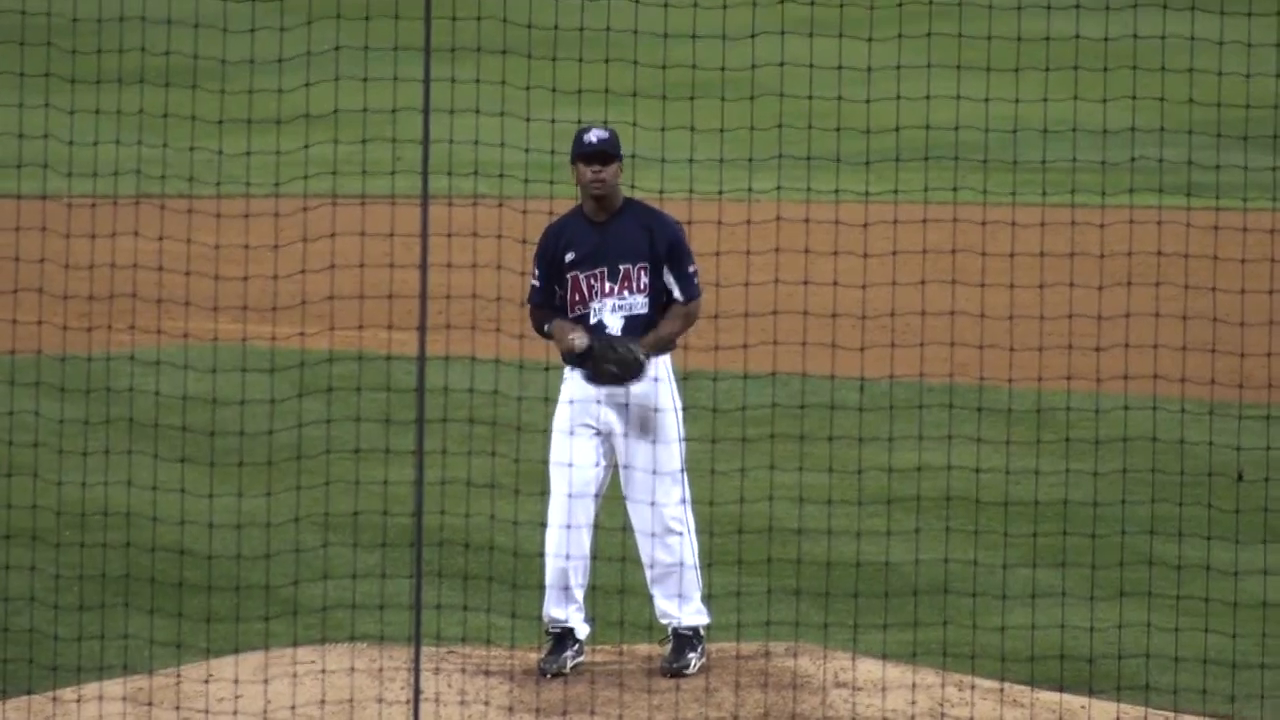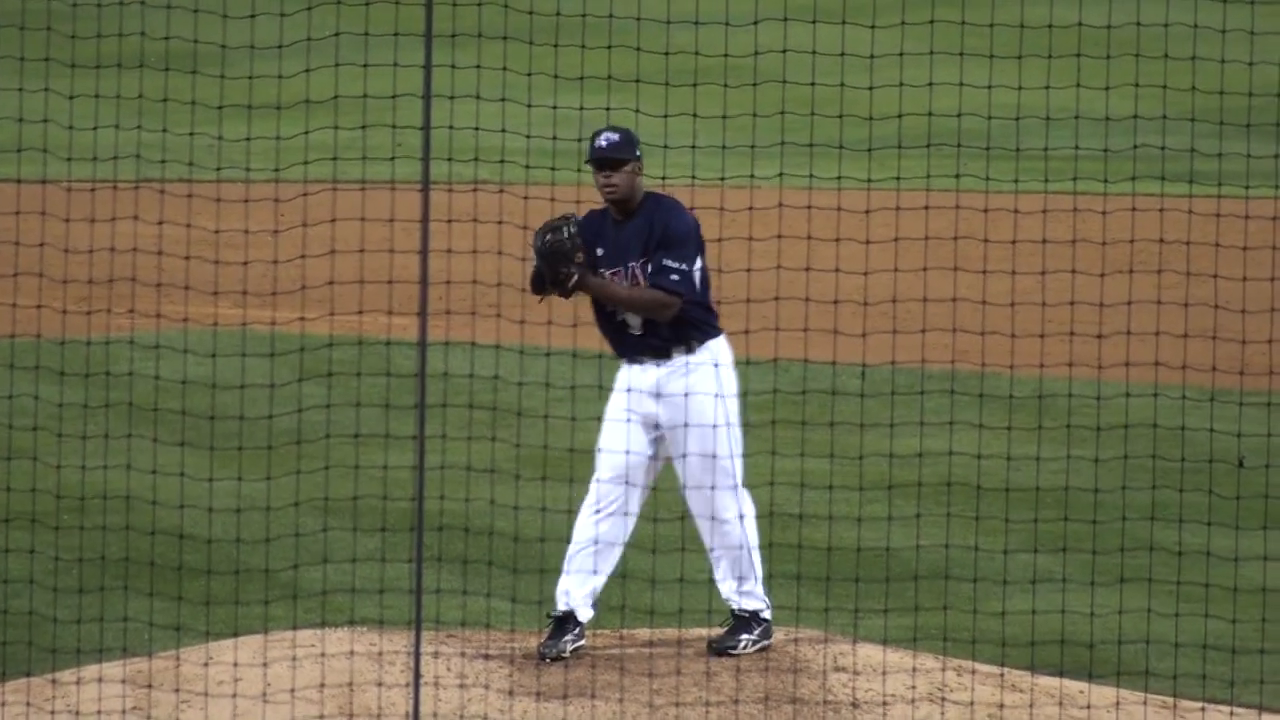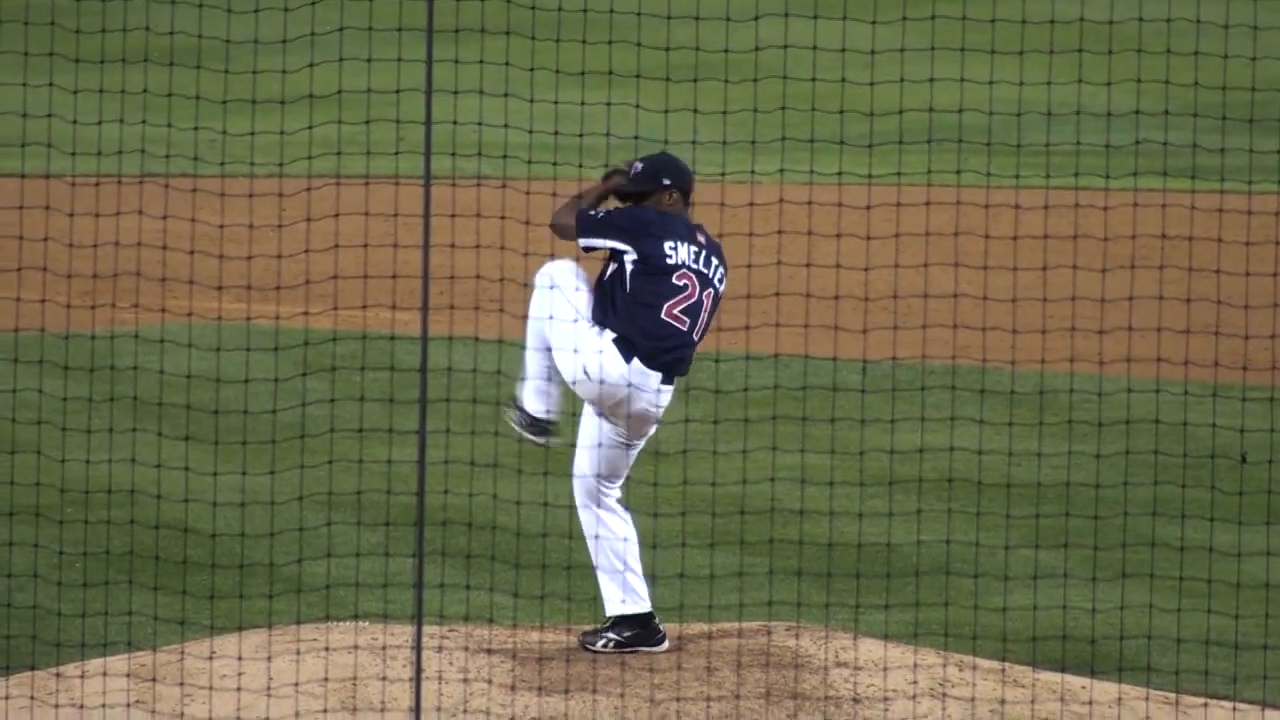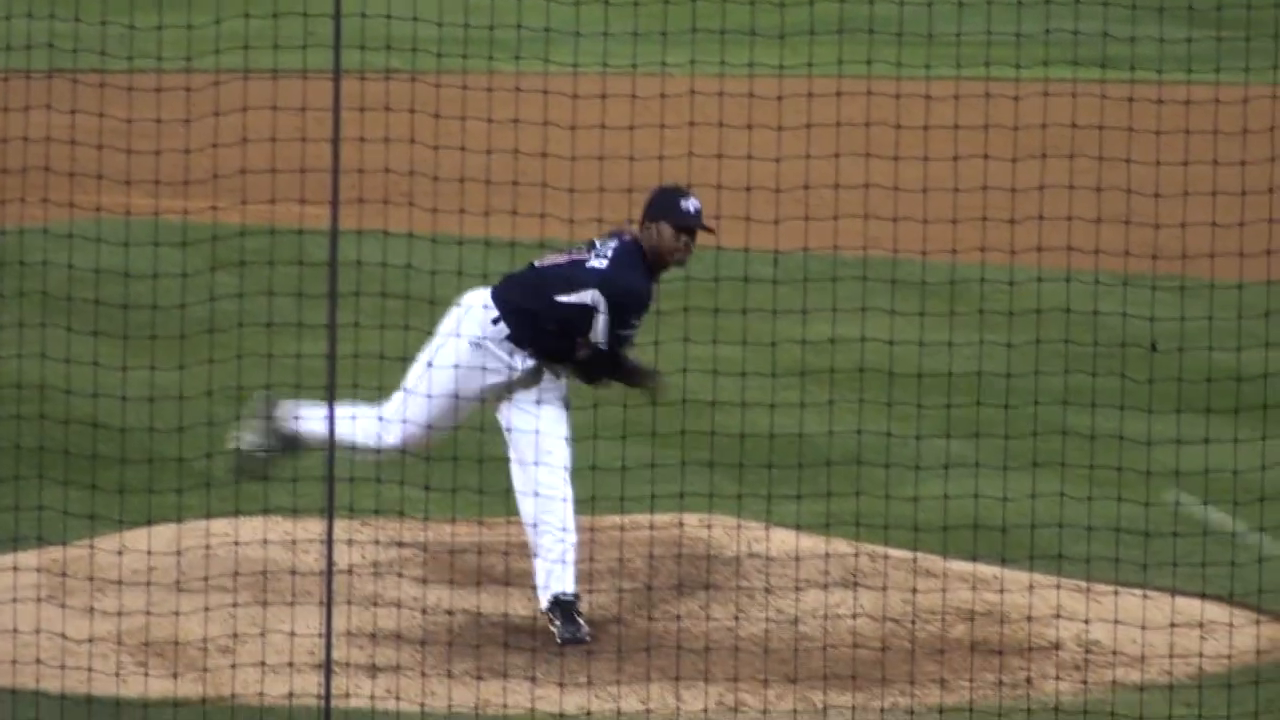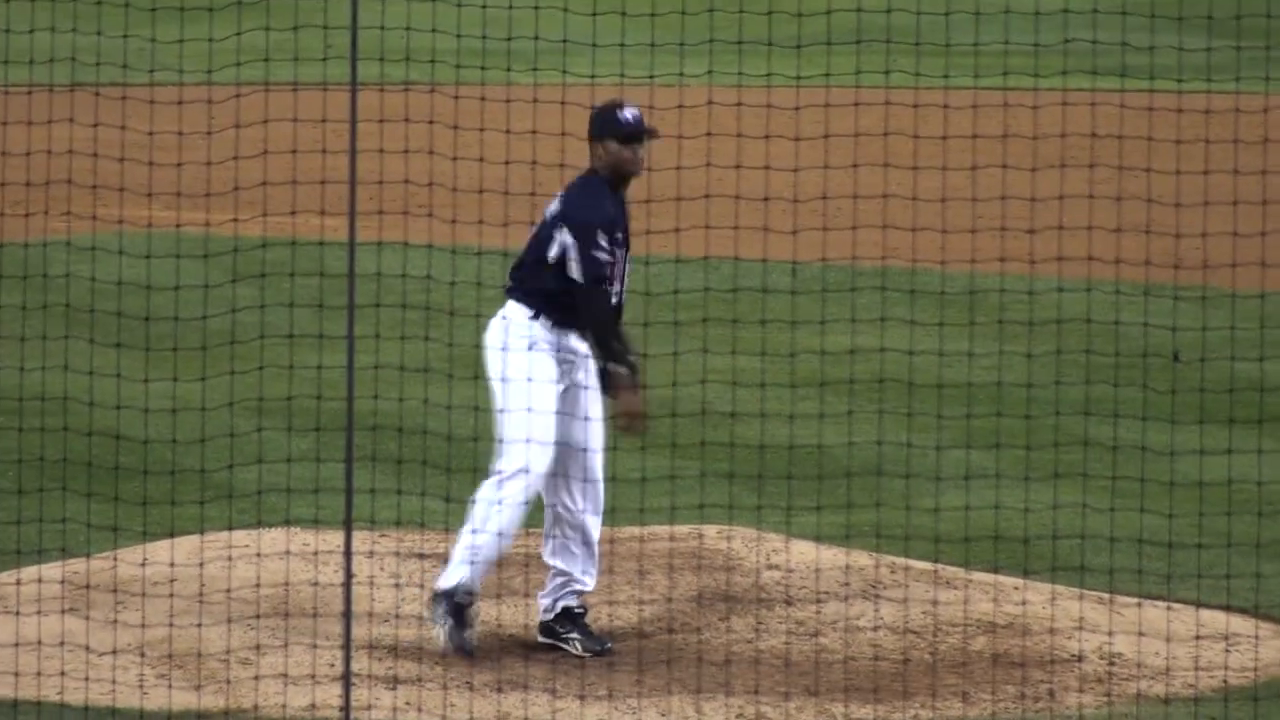
dt=1s
person 1, frame 1
left shoulder: (659, 228)
right shoulder: (556, 237)
left elbow: (688, 305)
right elbow: (539, 312)
left wrist: (642, 345)
right wrist: (559, 330)
left hip: (646, 383)
right hip: (580, 386)
left knee: (663, 509)
right knee: (567, 511)
left ankle: (687, 629)
right ankle: (566, 631)
person 1, frame 2
left shoulder: (673, 220)
right shoulder: (593, 227)
left elbow: (665, 304)
right elbow: (543, 285)
left wrist: (589, 283)
left hip: (698, 366)
right hip: (636, 373)
left knee: (718, 494)
right knee: (610, 489)
left ankle: (753, 614)
right ankle: (571, 615)
person 1, frame 3
left shoulder: (646, 224)
right shoulder: (715, 259)
left elbow: (562, 221)
left wrist: (602, 189)
left hip: (606, 363)
right hip: (653, 394)
left knee: (556, 274)
right knee: (598, 495)
left ankle: (539, 411)
right ankle: (635, 620)
person 1, frame 4
left shoulder: (628, 251)
right shoulder: (629, 284)
right elbow: (602, 361)
right wrist: (645, 379)
left hip: (537, 363)
right hip: (485, 332)
left knee: (549, 482)
right knee: (393, 427)
left ankle: (561, 599)
right ankle: (285, 421)
person 1, frame 5
left shoulder: (613, 201)
right shoulder: (586, 204)
right elbow: (594, 295)
left wrist: (619, 365)
right wrist: (621, 382)
left hip: (576, 346)
right hip: (530, 335)
left knee: (581, 481)
right knee: (524, 468)
left ankle: (561, 611)
right ankle: (454, 595)
